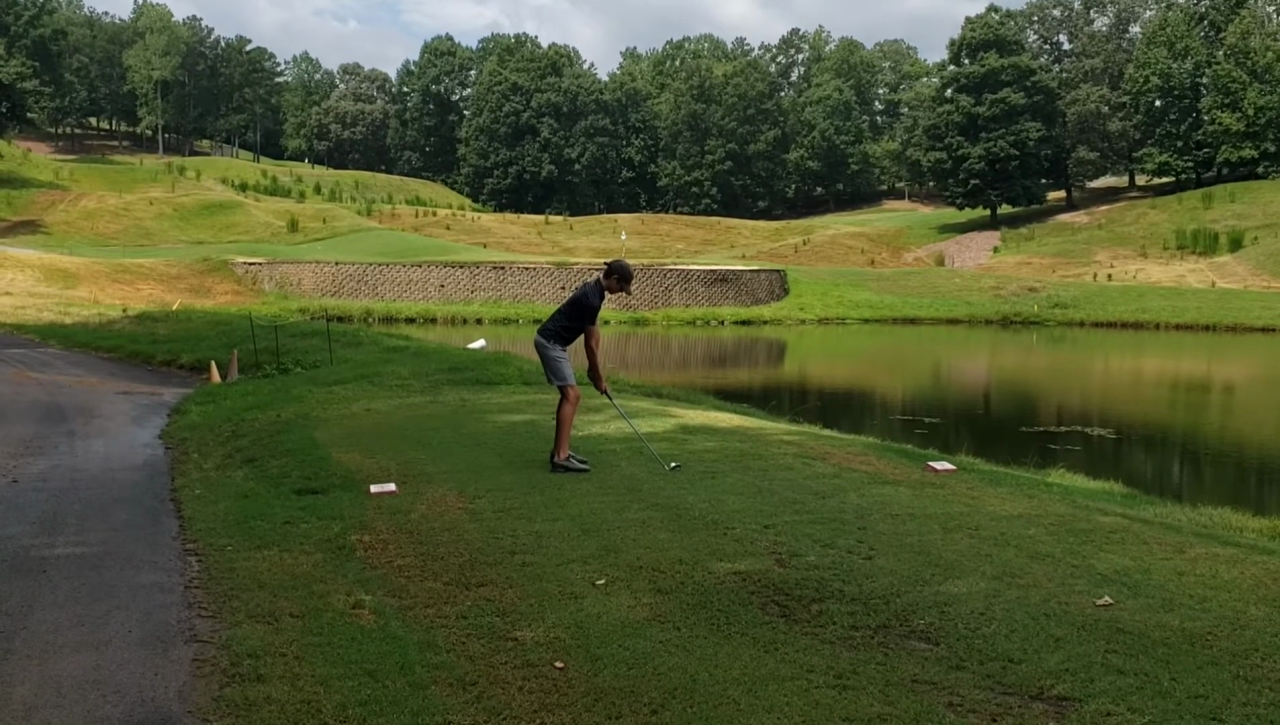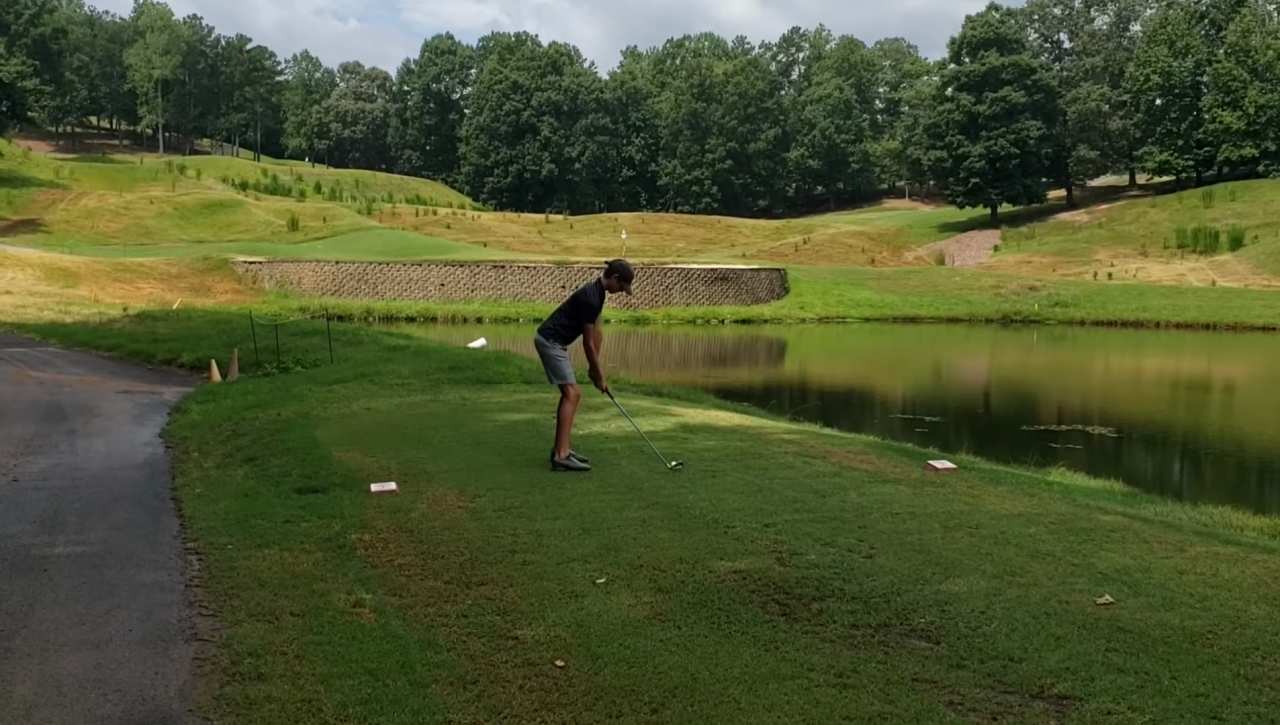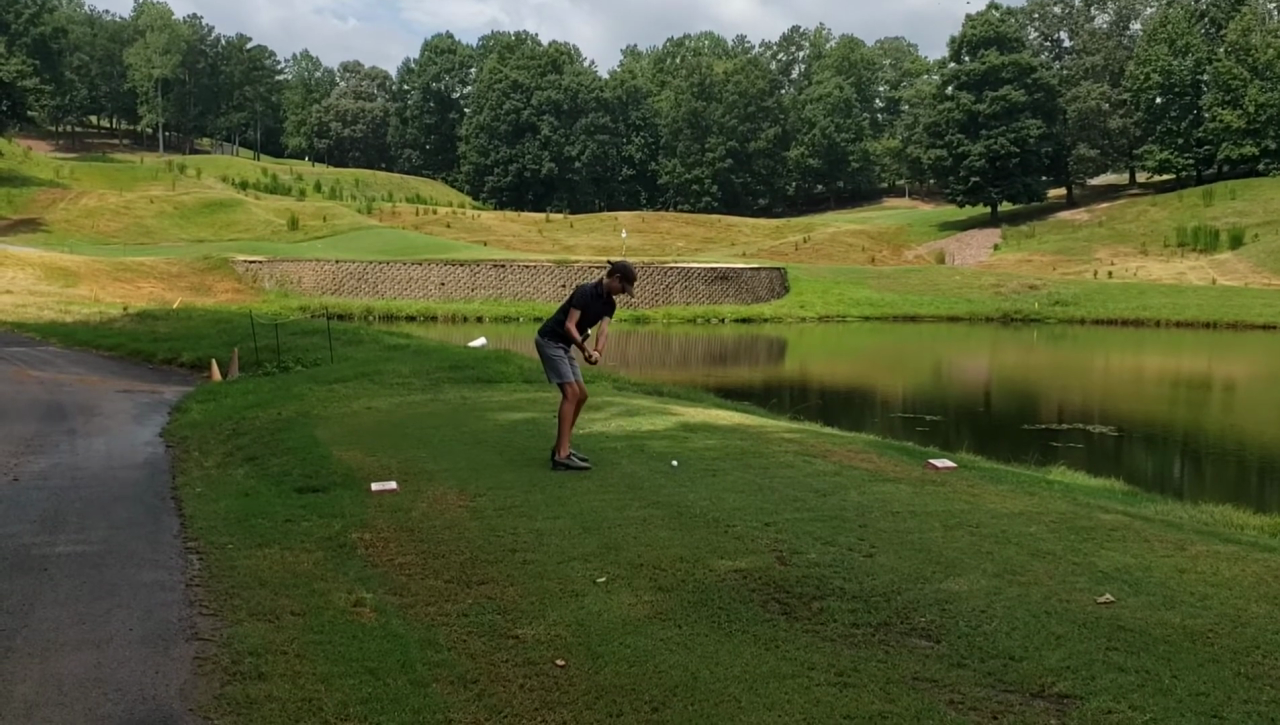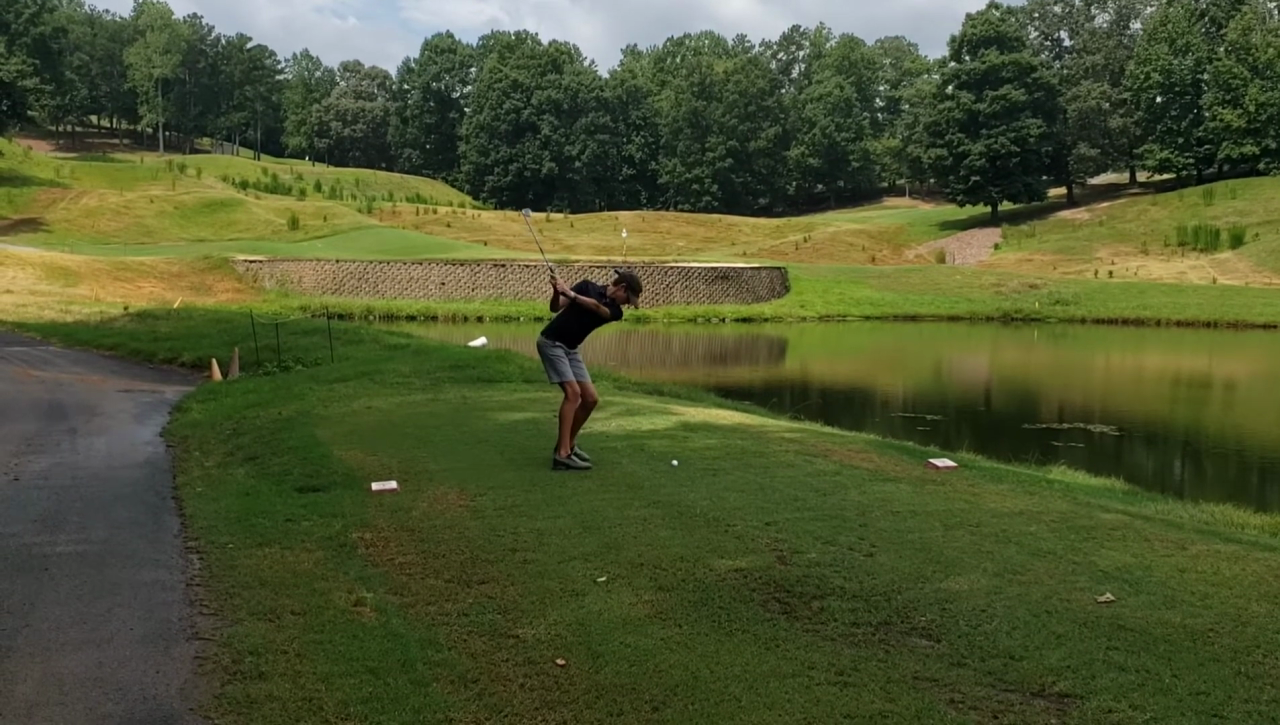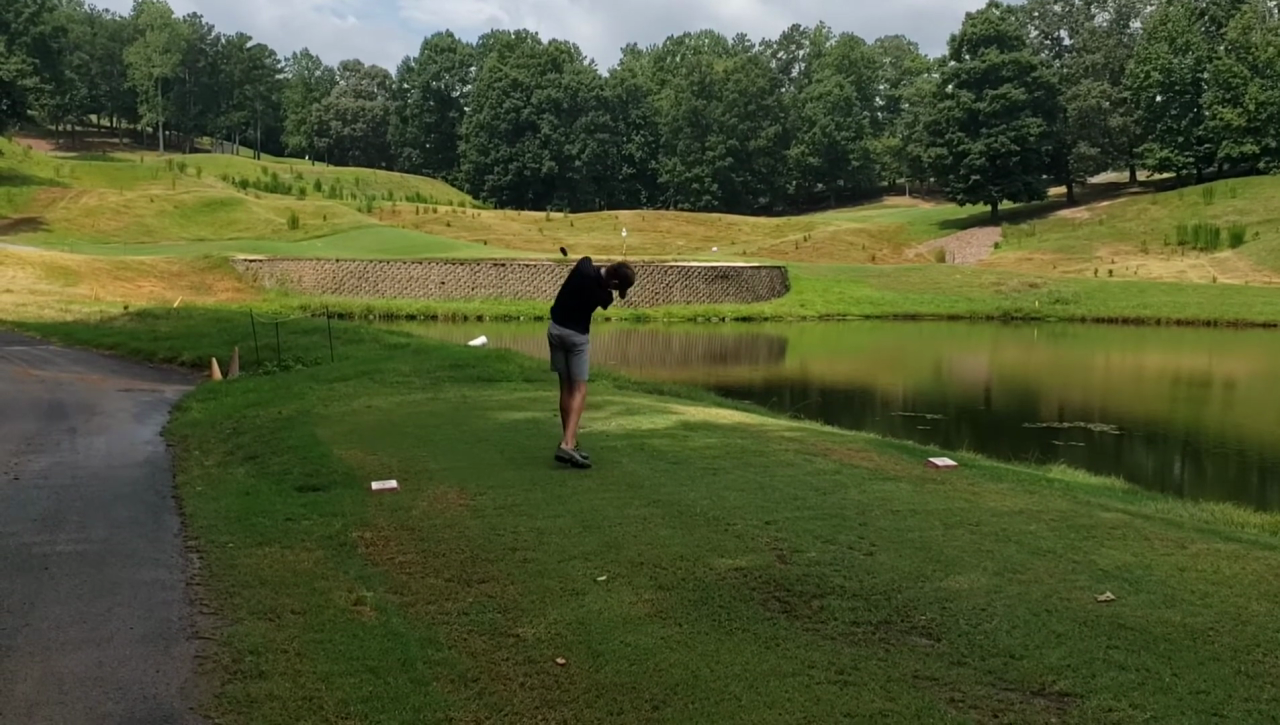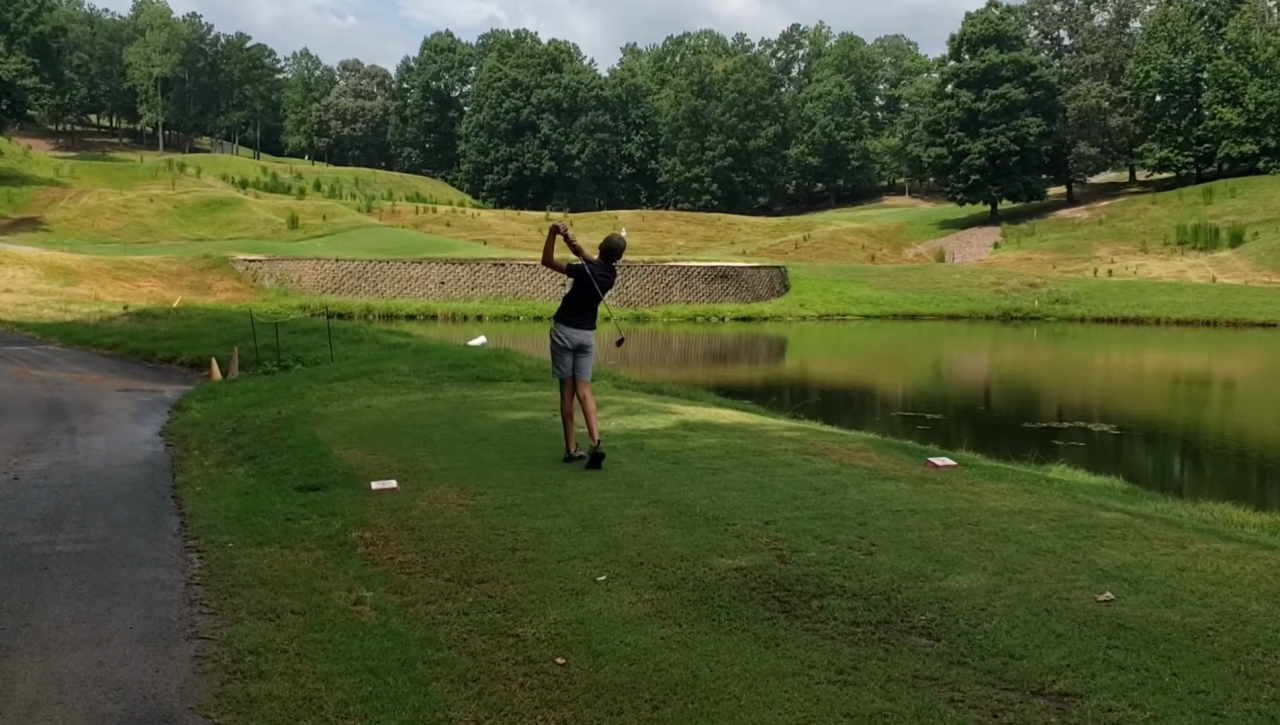
dt=0.4s
person 1, frame 1
left shoulder: (593, 289)
right shoulder: (591, 299)
left elbow: (594, 332)
right elbow: (590, 343)
left wrist: (594, 368)
right wrist: (598, 376)
left hip: (552, 342)
right hip: (551, 342)
left knee: (568, 395)
right knee: (571, 395)
left ankle: (560, 450)
right ankle: (561, 457)
person 1, frame 2
left shoulder: (597, 292)
right shoulder: (590, 298)
left elbow: (597, 331)
right elbow: (588, 342)
left wrist: (596, 368)
right wrist: (599, 375)
left hip: (554, 342)
right hip: (550, 342)
left knee: (569, 393)
right knee: (572, 394)
left ankle: (560, 449)
right ankle: (561, 456)
person 1, frame 3
left shoulder: (609, 303)
right shoulder: (586, 291)
left elbow: (603, 330)
right elbow: (569, 325)
left wrist: (598, 352)
right wrist: (584, 349)
left hip: (562, 345)
right hip: (550, 341)
left knee: (581, 395)
right knee: (571, 393)
left ankle: (561, 447)
right ankle: (562, 456)
person 1, frame 4
left shoulder: (615, 311)
right shoulder: (587, 287)
left elbow: (595, 306)
right elbow: (555, 308)
left wrist: (571, 294)
right wrist: (558, 292)
left hip: (570, 348)
right hip: (551, 341)
left knee: (591, 398)
right knee: (573, 393)
left ankle: (568, 444)
right ankle: (562, 454)
person 1, frame 5
left shoulder: (585, 266)
right shoulder: (603, 293)
left hip: (555, 329)
right hip: (576, 336)
left knee: (566, 387)
right knee: (579, 389)
left ankle: (568, 443)
right ankle: (567, 444)
person 1, frame 6
left shoulder: (586, 271)
right shoulder: (611, 275)
left elbow: (547, 261)
right elbow: (583, 255)
left wrist: (553, 233)
right wrist: (570, 239)
left hip: (564, 331)
right hip: (586, 335)
left knee: (567, 391)
right knee: (584, 390)
left ankle: (571, 449)
right ankle: (595, 442)
